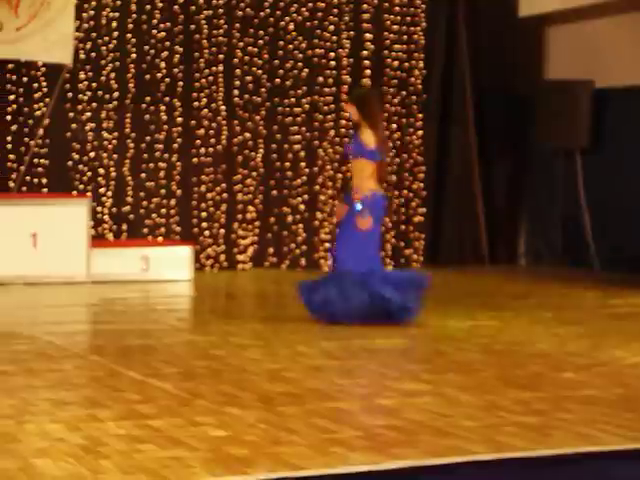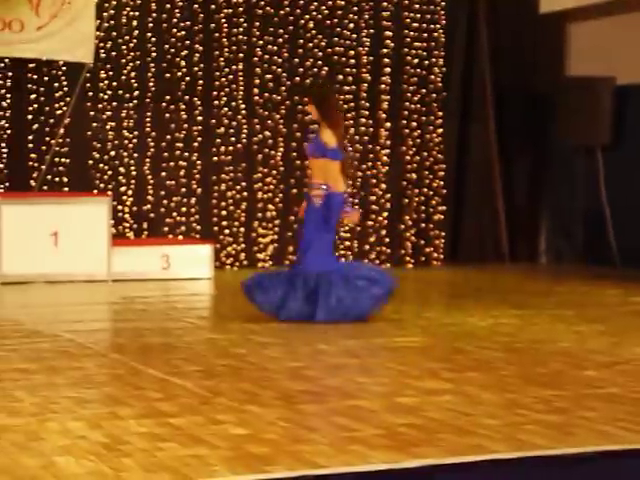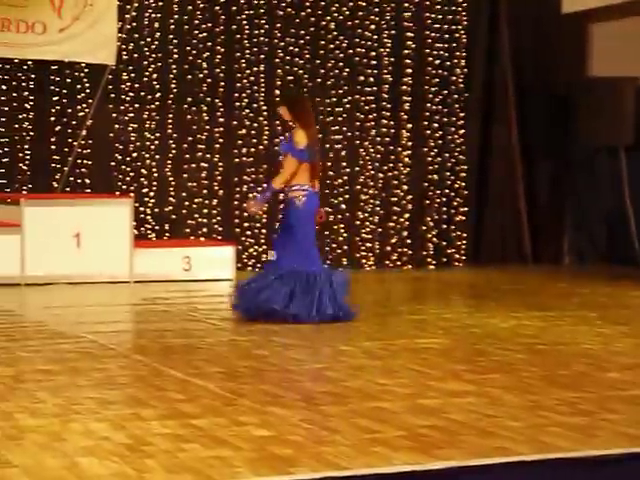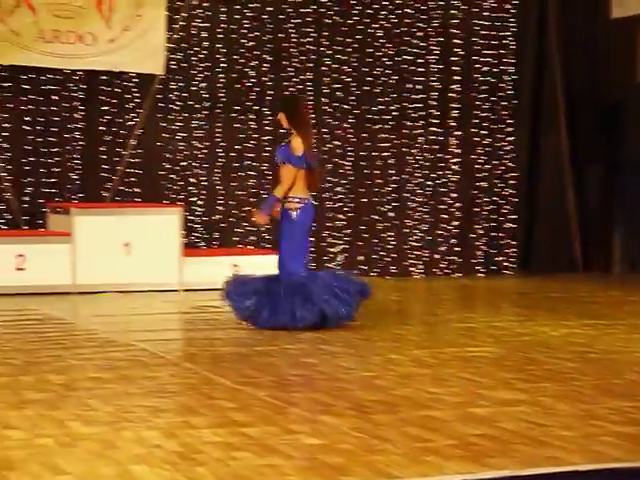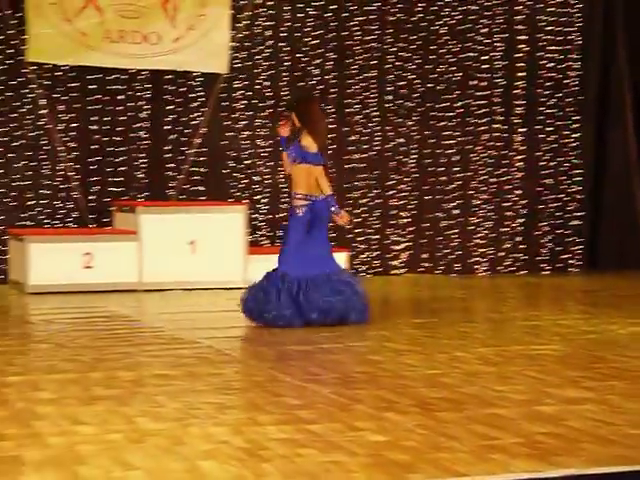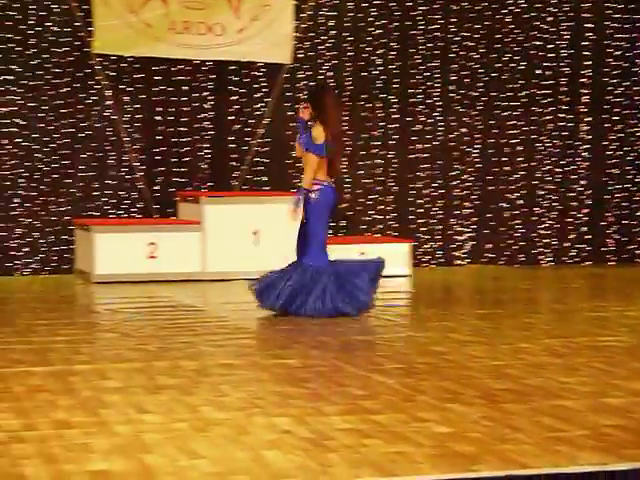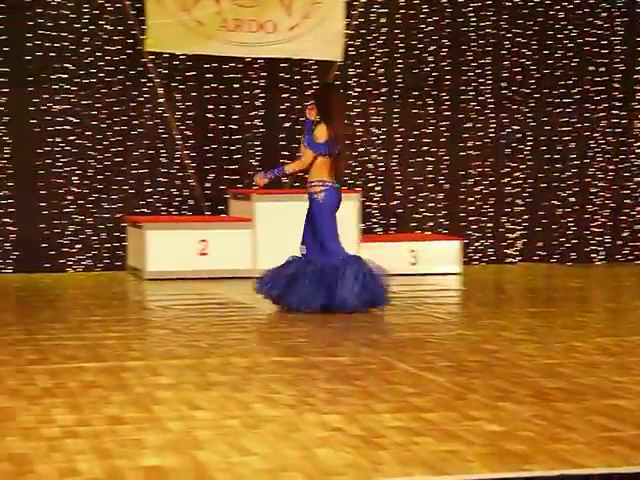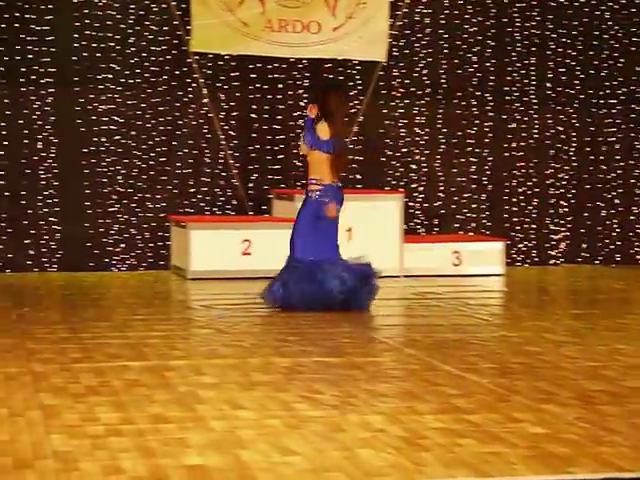
dt=0.3s
person 1, frame 1
left shoulder: (366, 134)
right shoulder: (365, 134)
left elbow: (367, 175)
left wrist: (362, 211)
right wrist: (346, 202)
left hip: (367, 201)
right hip: (364, 200)
left knee: (347, 255)
right knee: (364, 257)
person 1, frame 2
left shoulder: (326, 134)
right shoulder: (326, 132)
left elbow: (336, 173)
left wrist: (346, 206)
right wrist: (308, 200)
left hip: (324, 198)
right hip: (320, 197)
left knee: (315, 255)
right knee: (320, 254)
left ankle: (317, 305)
person 1, frame 3
left shoulder: (298, 134)
right shoulder: (302, 133)
left elbow: (287, 172)
right elbow: (313, 171)
left wrist: (262, 198)
right wrist: (316, 203)
left hip: (300, 198)
right hip: (302, 198)
left knee: (306, 255)
right knee: (282, 251)
left ankle: (321, 307)
right ankle: (285, 304)
person 1, frame 4
left shoulder: (296, 141)
right shoulder: (298, 140)
left elbow: (288, 181)
left wrist: (265, 208)
right wrist: (278, 203)
left hip: (296, 208)
right hip: (296, 207)
left knee: (291, 264)
right knee: (291, 264)
left ankle: (337, 296)
right ankle: (296, 313)
person 1, frame 5
left shoulder: (307, 140)
right shoulder: (305, 139)
left elbow: (320, 177)
right elbow: (290, 168)
left wrist: (334, 208)
right wrist: (284, 139)
left hip: (305, 205)
right hip: (310, 205)
left knee: (291, 261)
right knee: (319, 261)
left ankle: (282, 311)
right ankle: (337, 309)
person 1, frame 6
left shoulder: (319, 129)
right shoulder: (323, 129)
left elbow: (313, 168)
right elbow: (299, 152)
left wrist: (298, 200)
right wrist: (302, 121)
left hip: (317, 192)
right hip: (321, 192)
left knee: (314, 250)
right knee: (309, 248)
left ankle: (321, 301)
person 1, frame 7
left shoulder: (322, 129)
right shoulder: (331, 129)
left elbow: (304, 162)
right elbow: (305, 151)
left wrist: (270, 175)
right wrist: (309, 121)
left hip: (321, 192)
right hip: (326, 192)
left knee: (330, 247)
right knee: (312, 247)
left ankle: (357, 293)
right ankle: (308, 296)
person 1, frame 8
left shoulder: (322, 126)
right shoulder: (331, 127)
left elbow: (325, 164)
right elbow: (304, 149)
left wrist: (329, 198)
right wrist: (309, 119)
left hip: (319, 190)
right hip: (331, 191)
left knee: (302, 244)
right knee: (325, 247)
left ankle: (311, 293)
